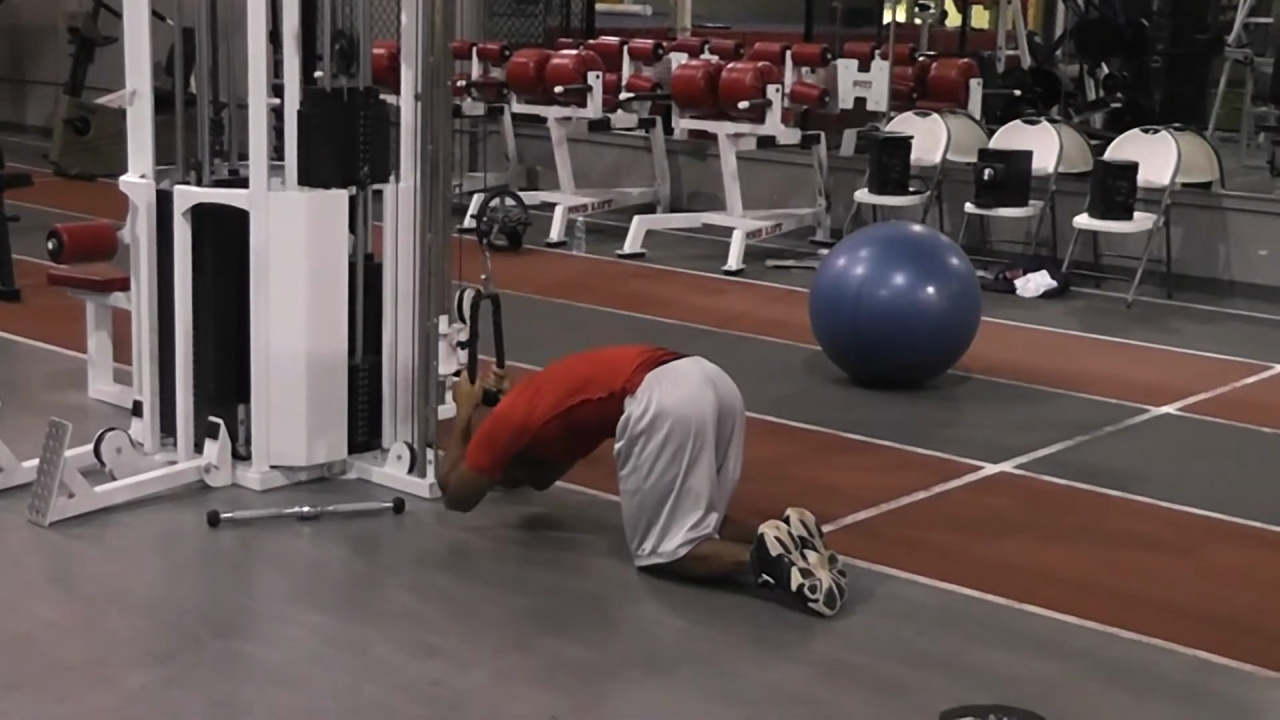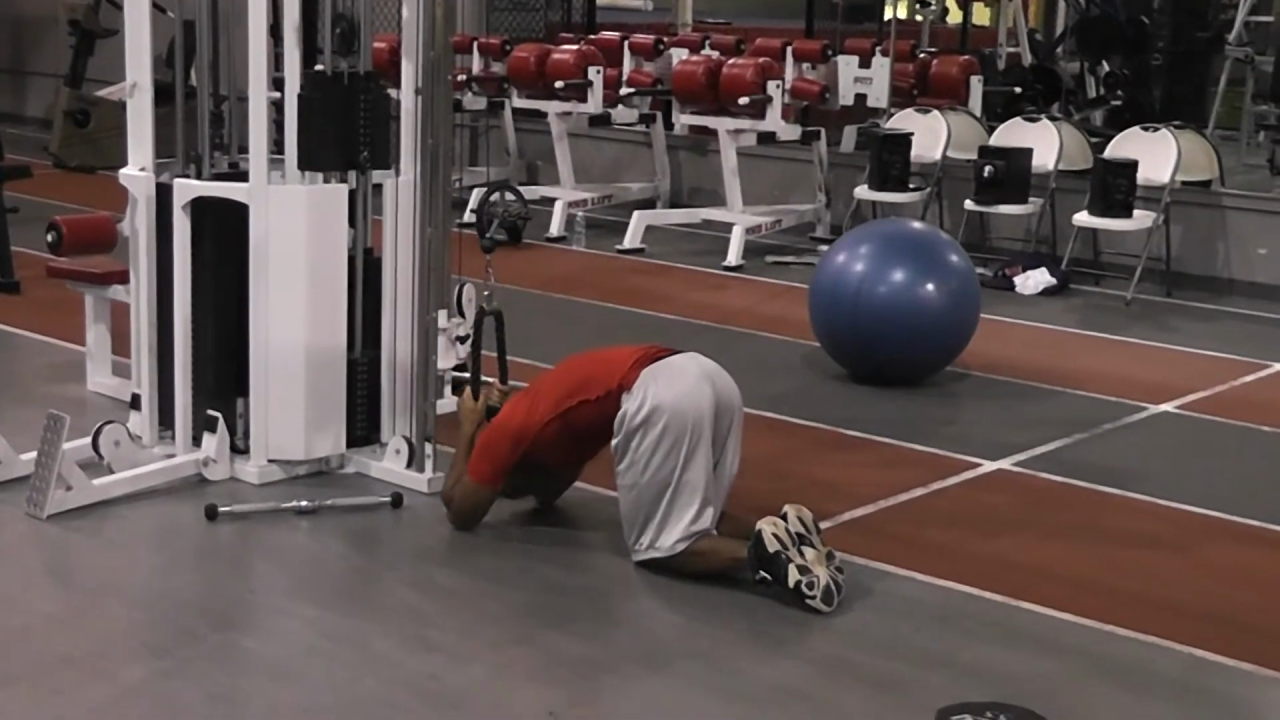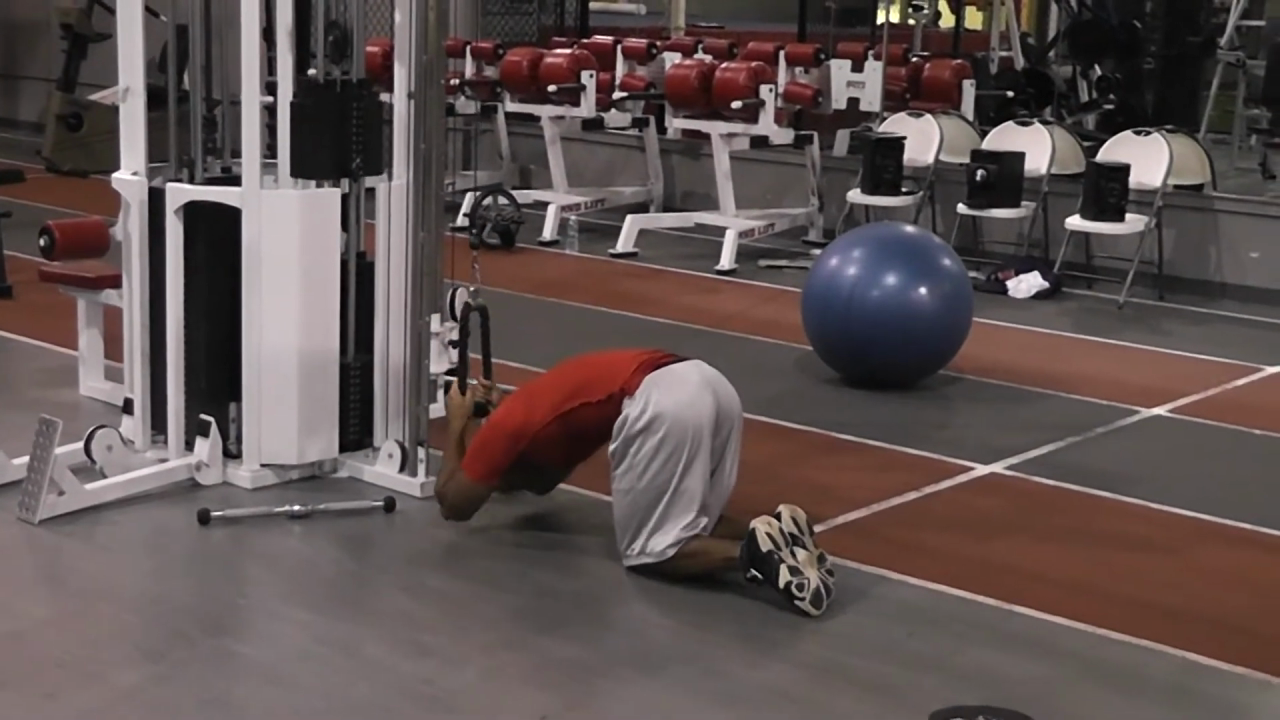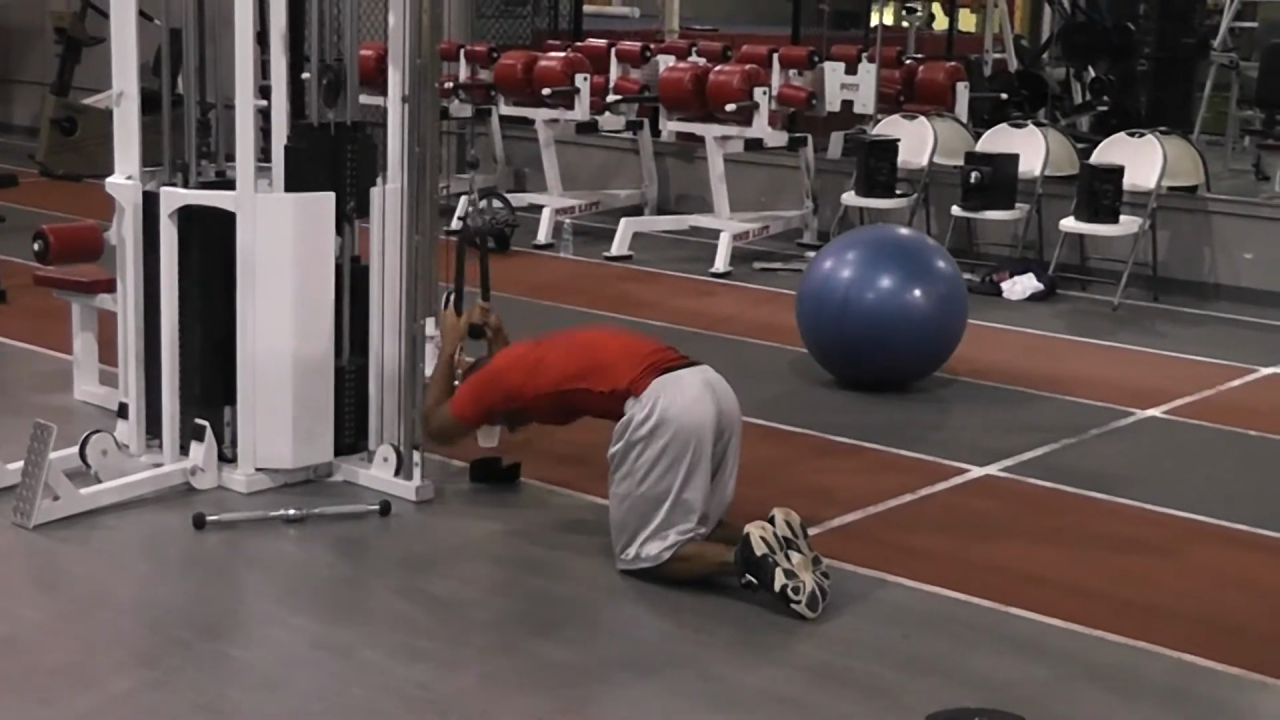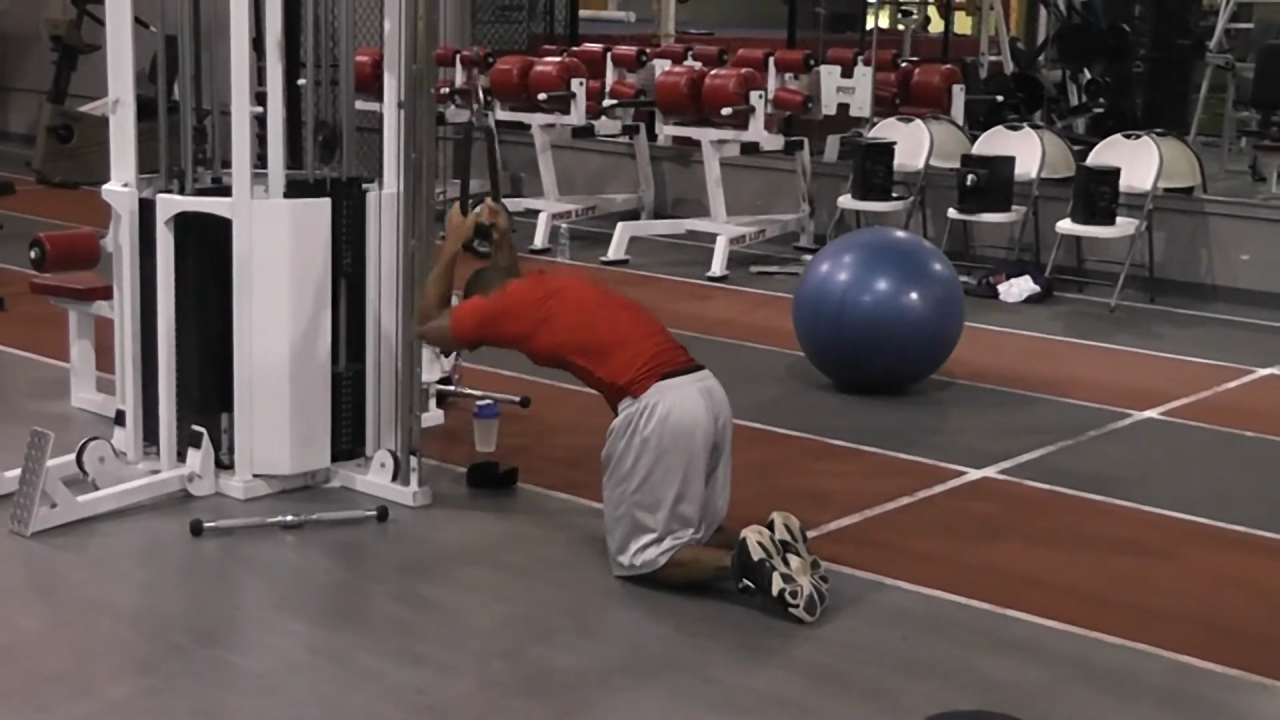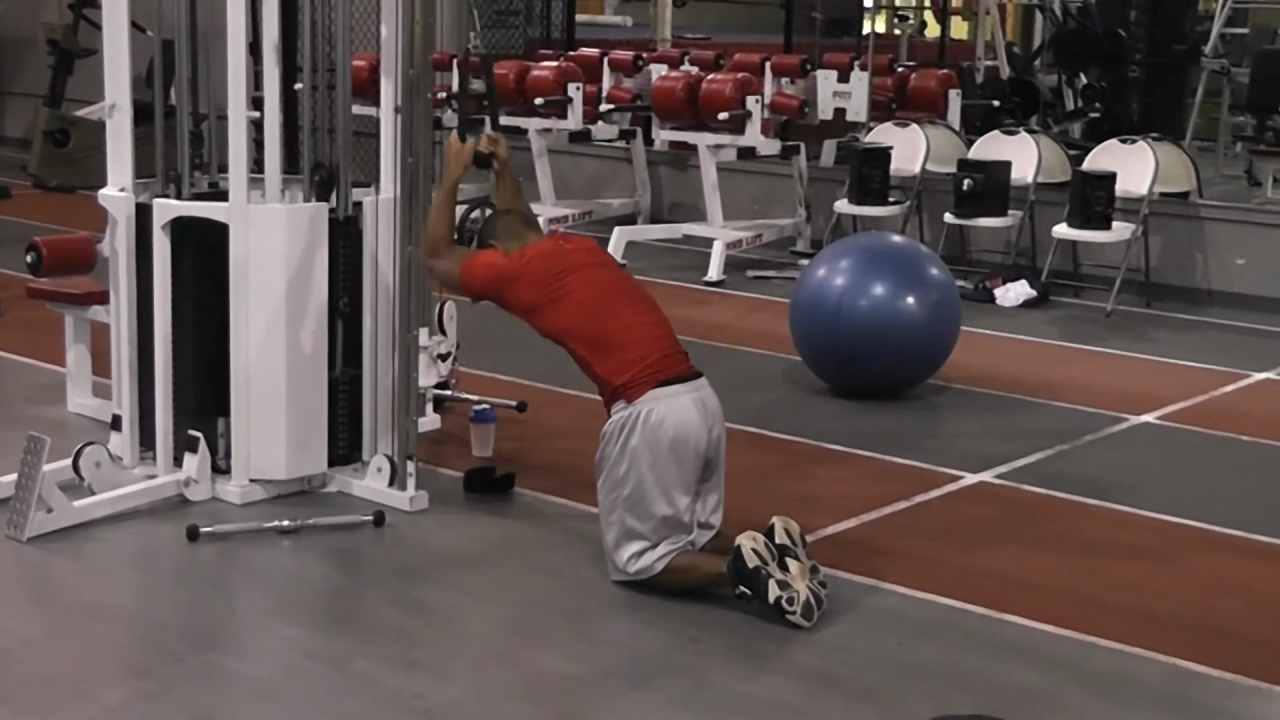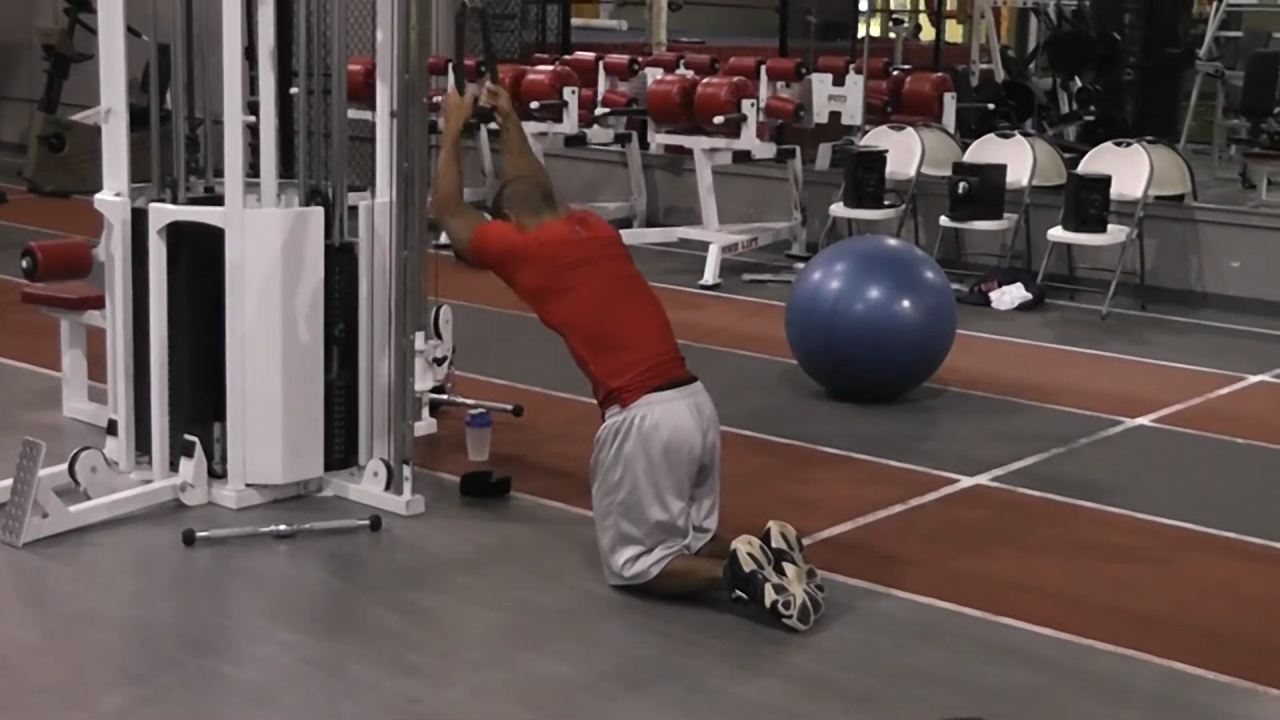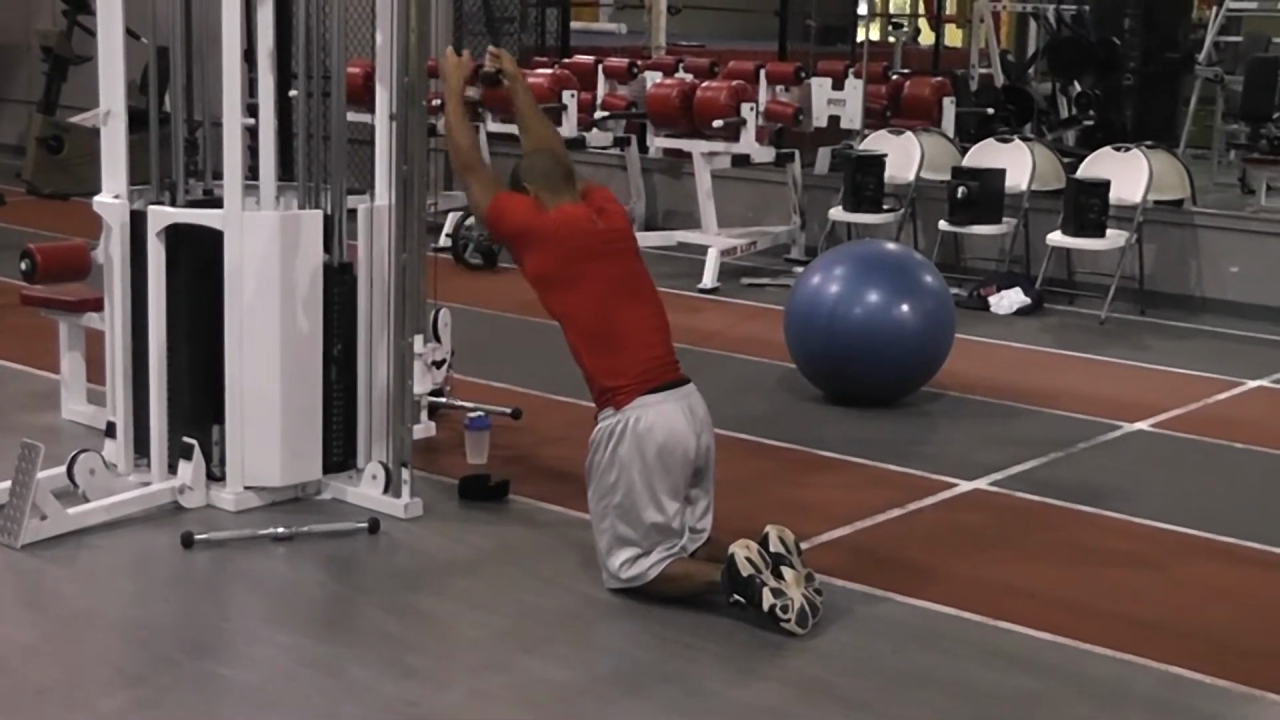
dt=0.4s
person 1, frame 1
left shoulder: (505, 423)
right shoulder: (539, 400)
left elbow: (454, 495)
right elbow: (546, 475)
left wrist: (464, 415)
left hip: (663, 402)
right hip: (711, 380)
left knee: (660, 551)
right knee: (696, 524)
left ankle: (762, 556)
right ankle: (782, 532)
person 1, frame 2
left shoulder: (506, 431)
right shoulder: (541, 407)
left elbow: (459, 512)
right elbow: (549, 493)
left wrist: (468, 430)
left hip: (660, 397)
right hip: (707, 376)
left knee: (658, 547)
right knee: (695, 519)
left ankle: (760, 553)
right ankle: (781, 528)
person 1, frame 3
left shoulder: (503, 427)
right shoulder: (533, 403)
left elbow: (453, 505)
right elbow: (543, 479)
left wrist: (456, 425)
left hip: (661, 404)
right hip: (708, 383)
left knee: (648, 551)
right knee: (693, 525)
left ankle: (751, 551)
right ankle: (773, 529)
person 1, frame 4
left shoulder: (498, 374)
right shoulder: (539, 350)
left elbow: (435, 426)
left wrist: (449, 348)
right wrist: (496, 338)
left hip: (663, 406)
right hip: (711, 389)
left knee: (641, 553)
right knee: (688, 525)
left ankle: (747, 554)
right ankle: (769, 533)
person 1, frame 5
left shoulder: (500, 305)
right shoulder: (556, 283)
left elbow: (429, 328)
left wrist: (451, 248)
right wrist: (502, 241)
left hip: (657, 408)
right hip: (705, 392)
left knee: (639, 557)
right knee: (693, 532)
left ankle: (743, 560)
right ankle: (768, 537)
person 1, frame 6
left shoulder: (514, 268)
right shoulder: (580, 246)
left elbow: (438, 257)
left wrist: (452, 176)
right wrist: (503, 171)
left hip: (649, 414)
right hip: (700, 398)
left knee: (635, 561)
right knee: (694, 537)
left ankle: (739, 567)
right ankle: (769, 545)
person 1, frame 7
left shoulder: (525, 248)
right shoulder: (594, 229)
left elbow: (447, 211)
right elbow: (536, 192)
left wrist: (453, 130)
right wrist: (507, 122)
left hip: (642, 419)
right hip: (694, 403)
left knee: (631, 564)
right knee: (688, 541)
left ankle: (736, 573)
right ankle: (764, 549)
person 1, frame 8
left shoulder: (539, 230)
right shoulder: (608, 212)
left elbow: (468, 167)
right elbow: (554, 160)
left wrist: (454, 88)
right wrist: (516, 85)
left hip: (635, 421)
right hip: (687, 405)
left knee: (630, 567)
right knee: (686, 543)
left ankle: (736, 576)
right ankle: (760, 552)
